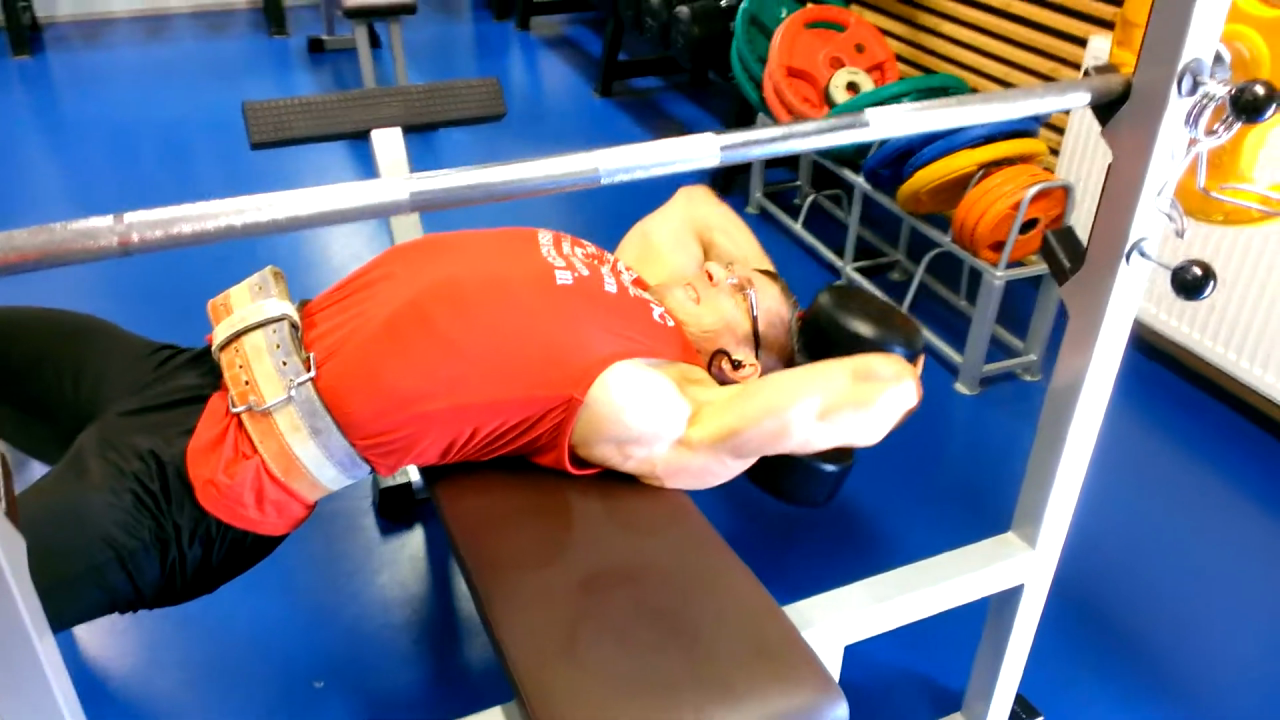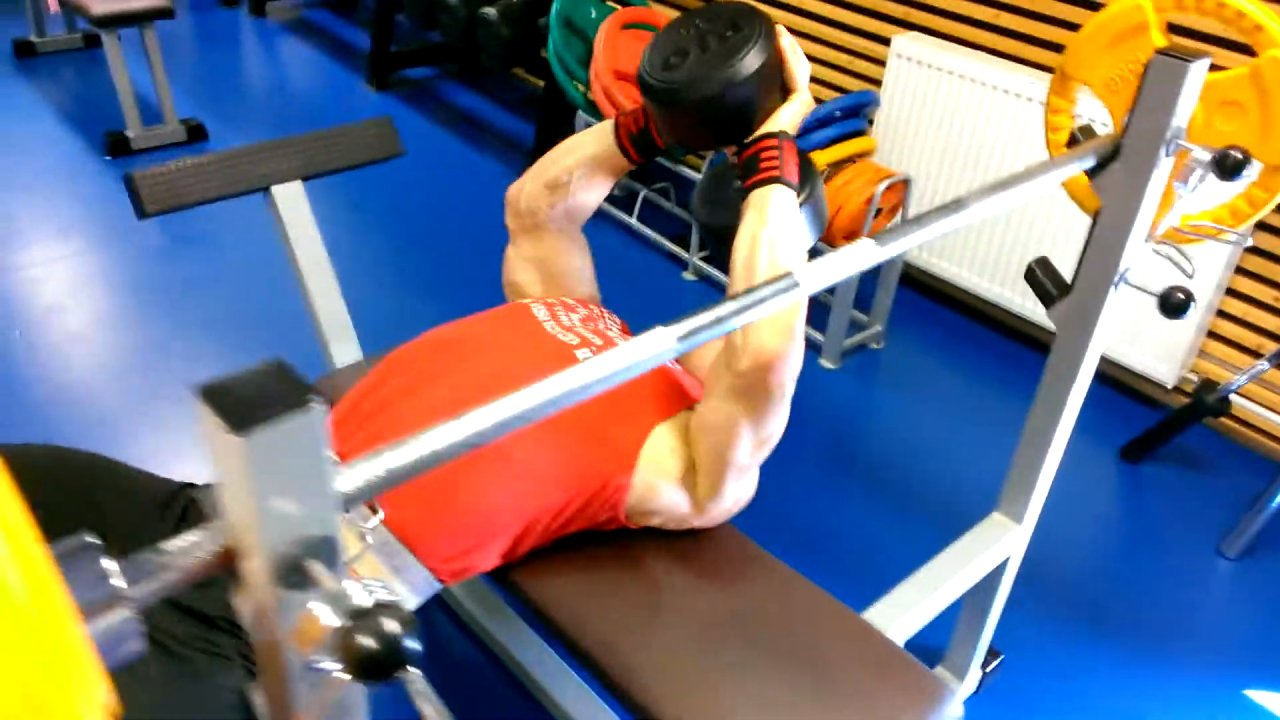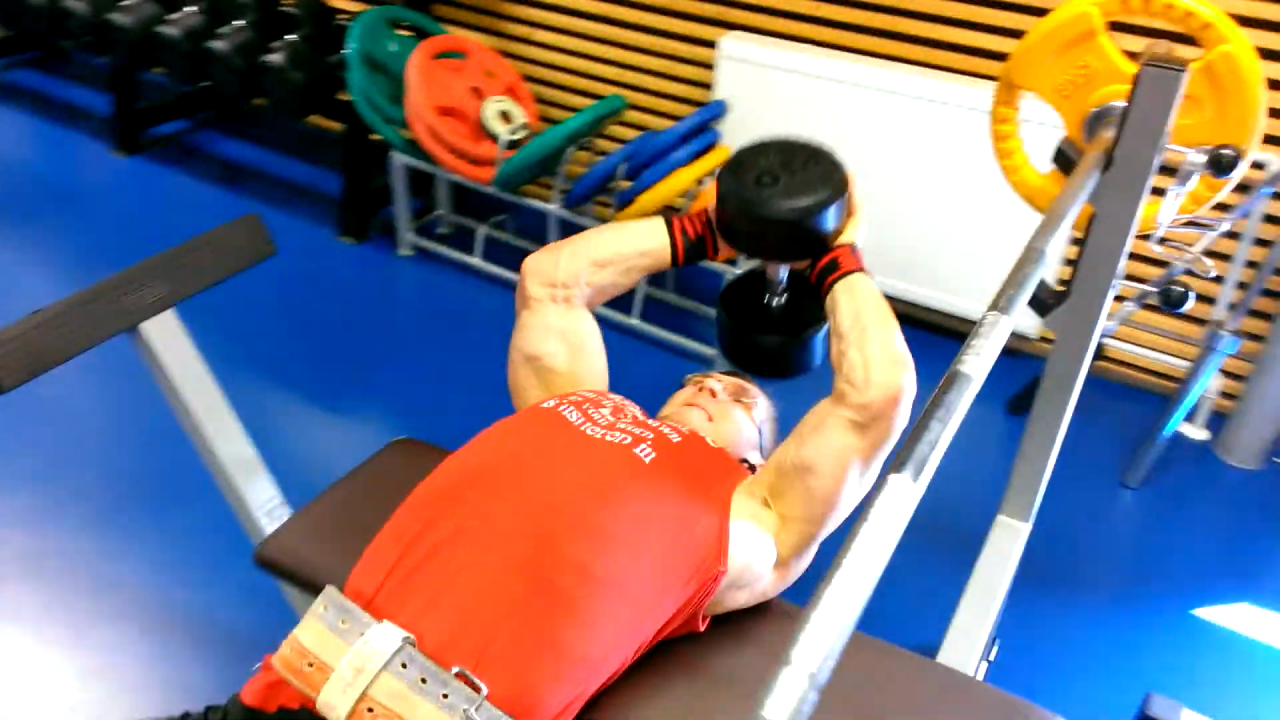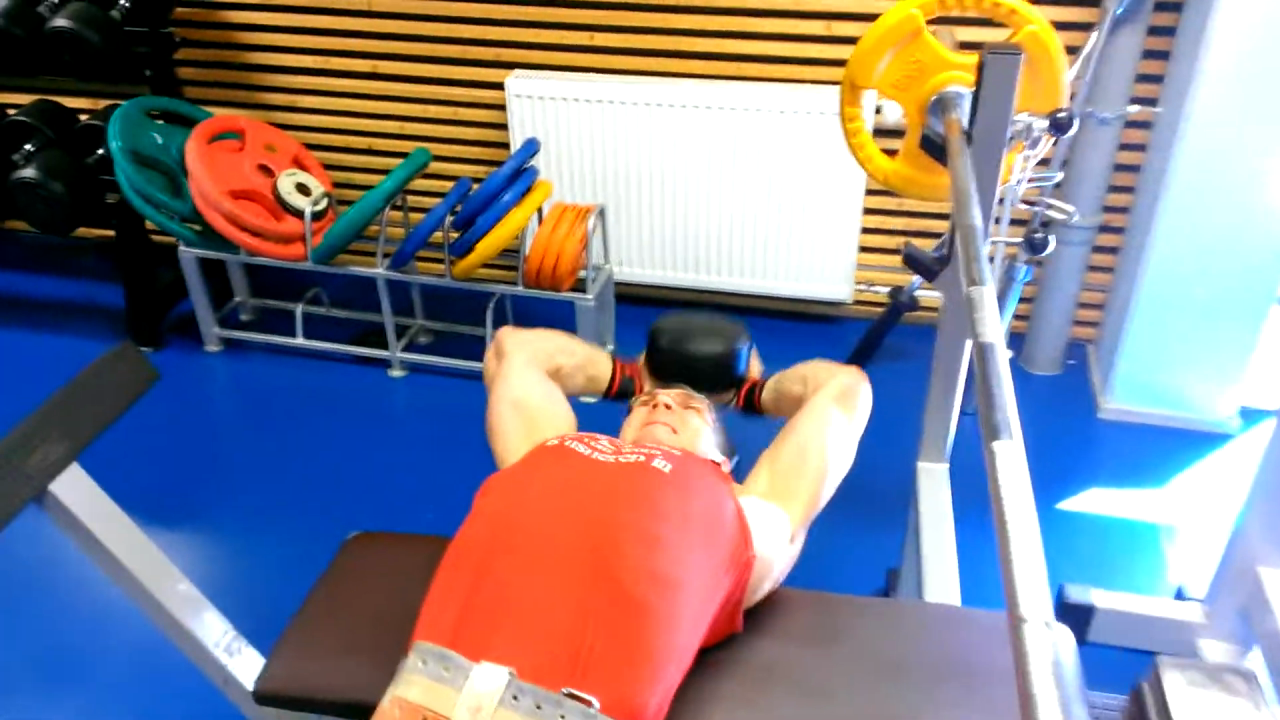
dt=1s
person 1, frame 1
left shoulder: (652, 408)
right shoulder: (644, 289)
left elbow: (878, 389)
right elbow: (694, 204)
left wrist: (843, 358)
right wrist: (798, 314)
person 1, frame 2
left shoulder: (695, 469)
right shoulder: (586, 327)
left elbow: (766, 356)
right elbow: (536, 203)
left wrist: (771, 151)
right wrist: (654, 125)
person 1, frame 3
left shoulder: (748, 522)
right shoulder: (567, 408)
left elbow: (878, 396)
right elbow: (548, 281)
left wrist: (836, 260)
right wrist: (698, 233)
person 1, frame 4
left shoulder: (742, 514)
right shoulder: (547, 454)
left elbow: (844, 389)
right elbow: (512, 349)
left wrist: (753, 389)
right wrist: (630, 377)
